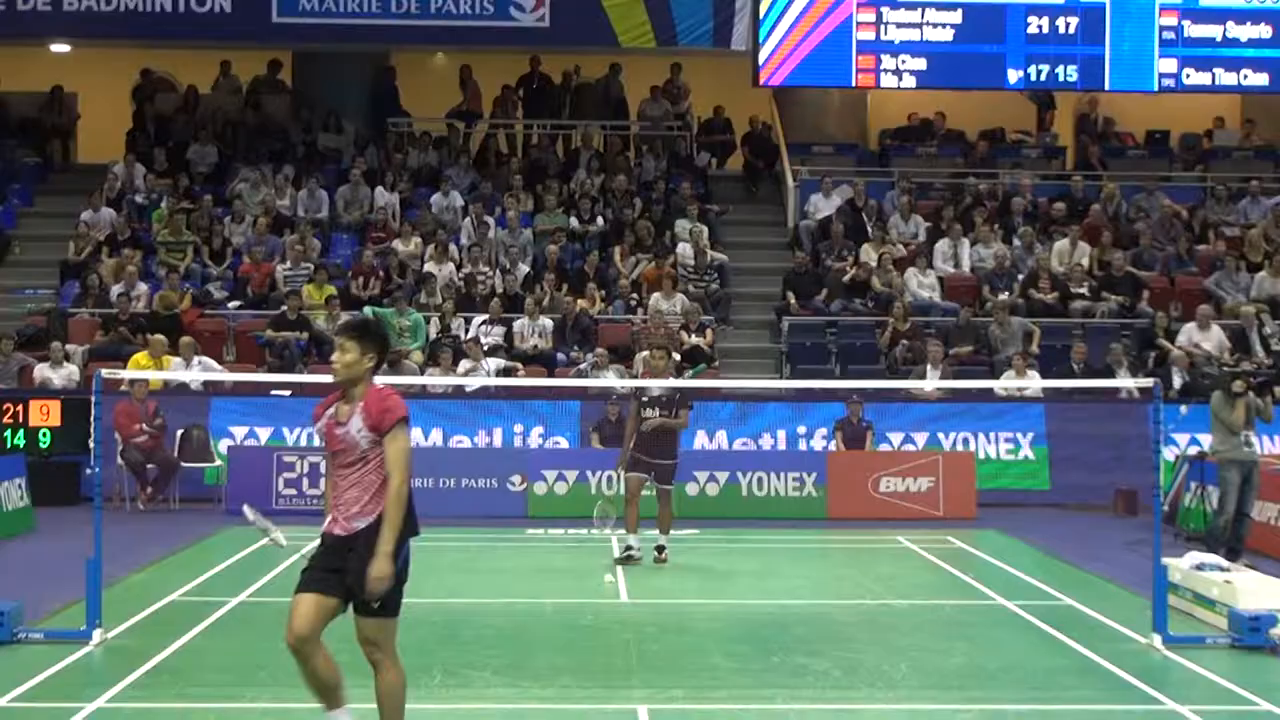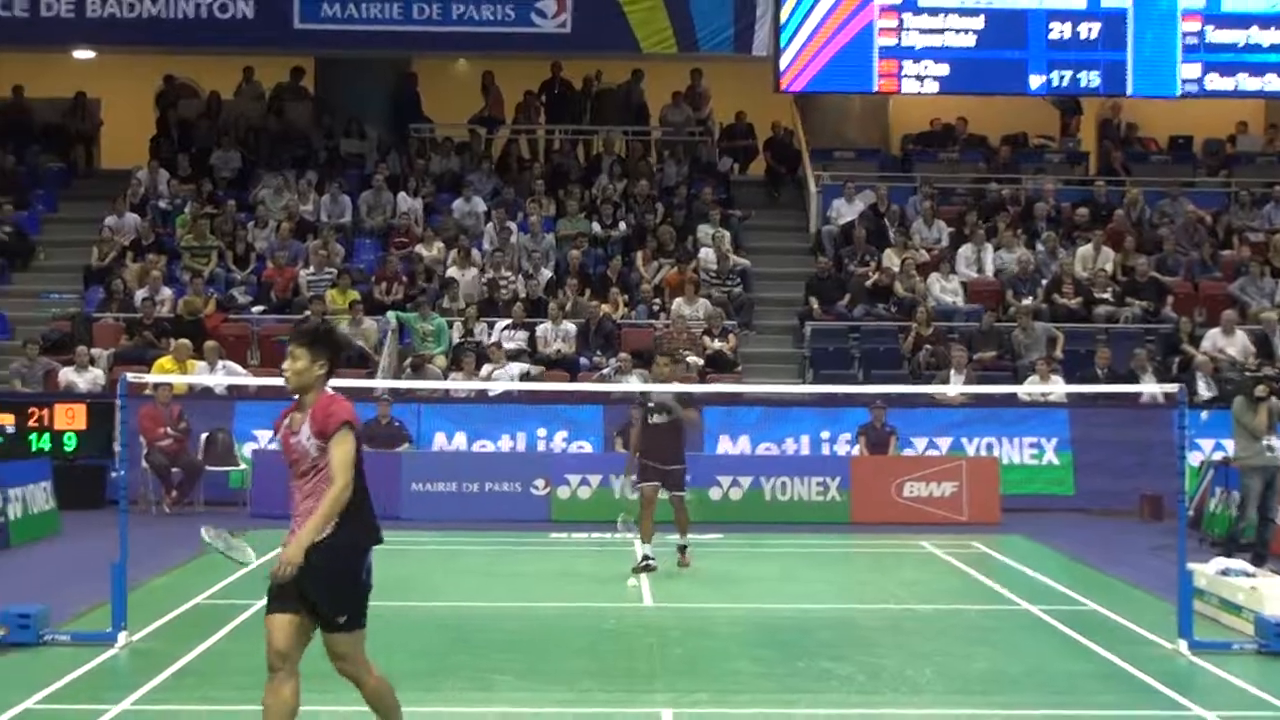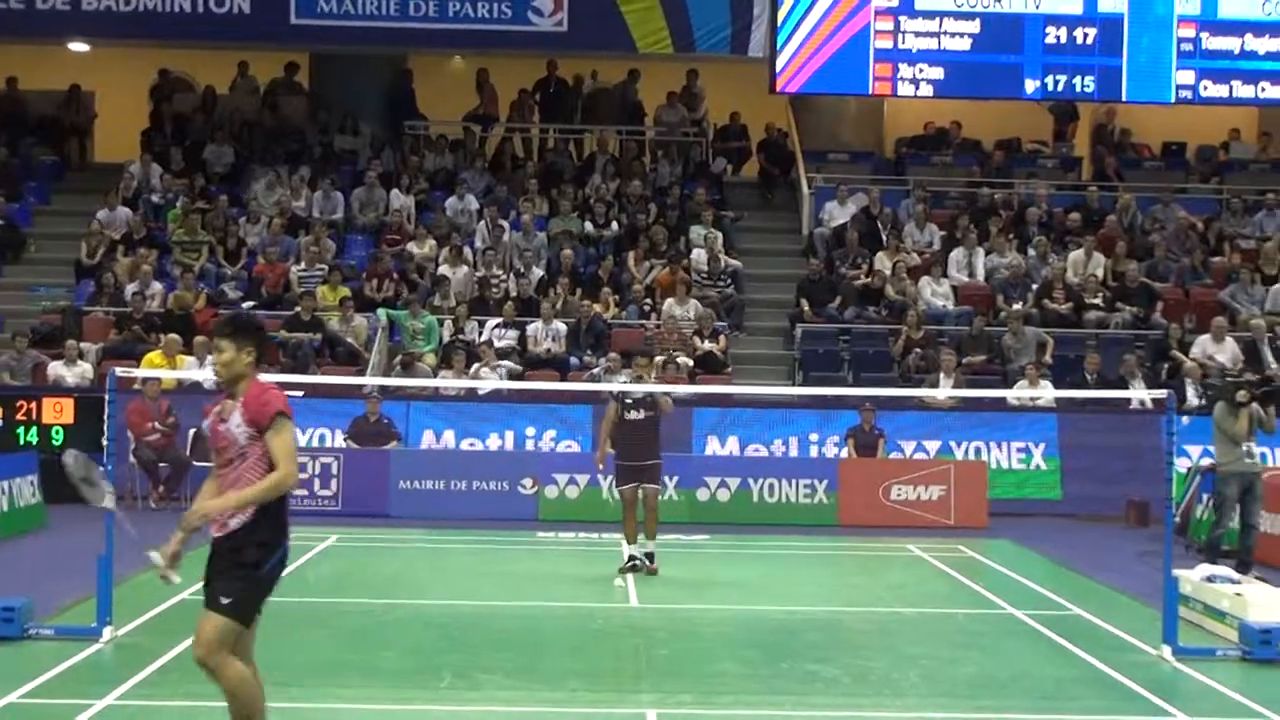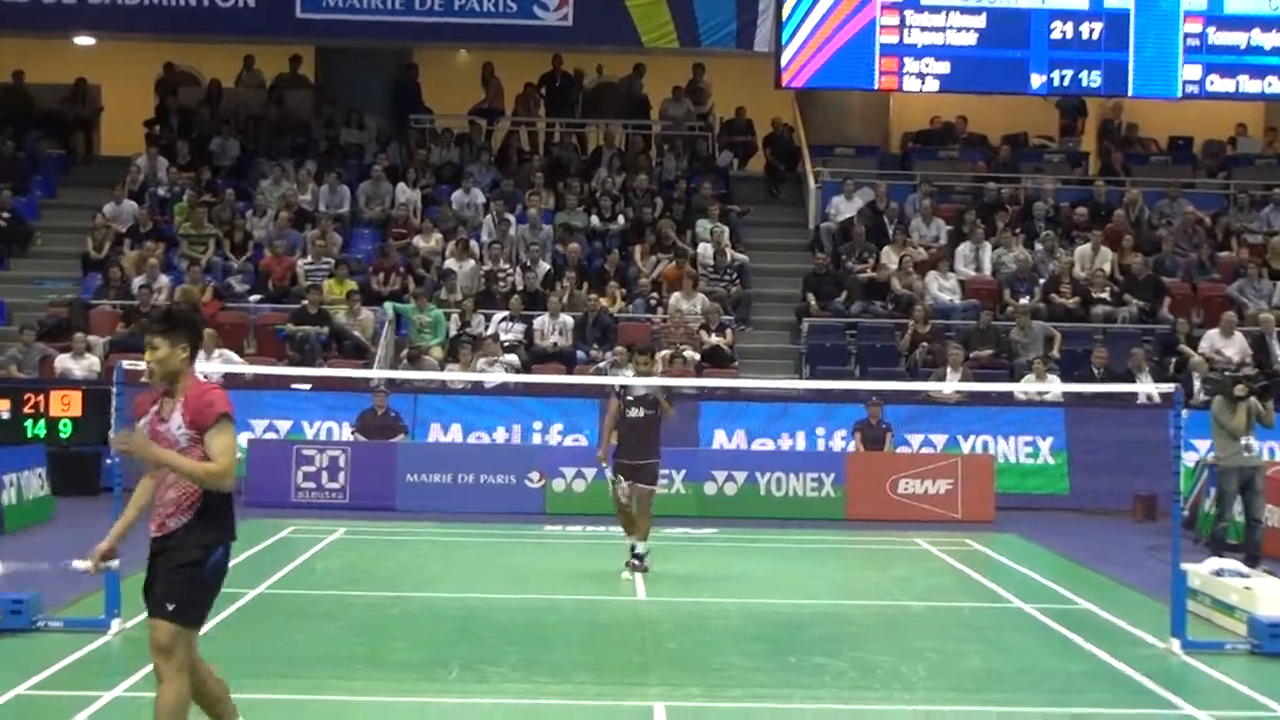
dt=0.3s
person 1, frame 1
left shoulder: (387, 405)
right shoulder: (326, 410)
left elbow: (398, 481)
left wrist: (383, 553)
left hip: (377, 543)
right hip: (336, 540)
left knee: (378, 650)
right knee: (299, 636)
person 1, frame 2
left shoulder: (336, 411)
right shoulder: (288, 420)
left elbow: (342, 486)
left wrist: (300, 542)
left hip: (339, 555)
right hip: (301, 554)
left knee: (349, 663)
right knee: (279, 659)
person 1, frame 3
left shoulder: (269, 401)
right shoulder: (218, 411)
left elbow: (287, 475)
left wrist: (222, 504)
right wrist: (181, 535)
left hip: (257, 546)
right hip: (225, 545)
left knee: (210, 649)
right knee: (235, 657)
person 1, frame 4
left shoulder: (210, 400)
right shoulder: (152, 406)
left elbow: (225, 476)
left wrist: (155, 453)
right wrist: (114, 537)
left hip: (199, 545)
right hip: (164, 543)
left knee: (167, 657)
right knee: (185, 659)
person 2, frame 1
left shoulder: (678, 390)
right shoulder: (641, 388)
left elbow: (685, 422)
right elbow: (633, 419)
left wrist: (662, 421)
right wrist: (624, 450)
left hip: (666, 455)
right hip: (640, 453)
left knee: (664, 499)
right knee: (631, 495)
left ankle: (662, 546)
right ankle: (632, 547)
person 2, frame 2
right shoulder: (645, 394)
left elbow: (691, 419)
right elbow: (637, 427)
left wrist: (671, 404)
right wrist: (631, 458)
left hip: (674, 461)
right hip: (648, 459)
left knee: (678, 505)
right knee: (646, 503)
left ankle: (683, 545)
right ankle: (647, 556)
person 2, frame 3
left shoulder: (657, 392)
right shoulder: (620, 391)
left elbow: (668, 409)
right elbow: (608, 420)
left wrist: (651, 386)
right wrist: (601, 449)
left hip: (650, 458)
right hip: (624, 458)
left knee: (651, 505)
right knee: (628, 506)
left ankle: (649, 553)
right ankle: (633, 555)
person 2, frame 4
left shoulder: (660, 389)
right shoulder: (622, 386)
left elbow: (671, 416)
right elbow: (610, 416)
left wrist: (659, 396)
right wrist: (604, 446)
left hip: (649, 456)
right hip: (623, 455)
left knee: (643, 504)
right knee: (621, 504)
left ankle: (639, 554)
right ankle: (636, 546)
person 3, frame 1
left shoulder: (1250, 396)
right shoulder: (1219, 397)
left elbow: (1268, 417)
right elbow: (1236, 425)
left wrist: (1267, 395)
right wrist: (1240, 397)
left hip: (1251, 459)
right hip: (1230, 460)
left knee: (1244, 512)
right knee: (1226, 510)
left ankle: (1233, 555)
right ankle: (1212, 553)
person 3, frame 2
right shoulder: (1241, 402)
right elbow: (1258, 429)
right wrist: (1262, 402)
right hip: (1251, 465)
right knee: (1247, 517)
left ankle: (1259, 560)
right ankle: (1226, 557)
person 3, frame 3
left shoulder: (1253, 407)
right shoulder: (1222, 408)
left elbow: (1271, 428)
right elbow: (1239, 435)
left wrist: (1270, 406)
right wrist: (1243, 407)
left hip: (1253, 471)
right hip: (1230, 472)
left knee: (1251, 523)
right knee: (1222, 523)
left ankle: (1244, 568)
right ankle: (1209, 566)
person 3, frame 4
left shoulder: (1251, 401)
right shoulder: (1220, 402)
left elbow: (1269, 423)
right elbow: (1237, 429)
left wrist: (1267, 400)
right wrist: (1241, 402)
left hip: (1253, 465)
right hip: (1229, 466)
left knee: (1256, 518)
right knee: (1224, 517)
left ankle: (1252, 562)
